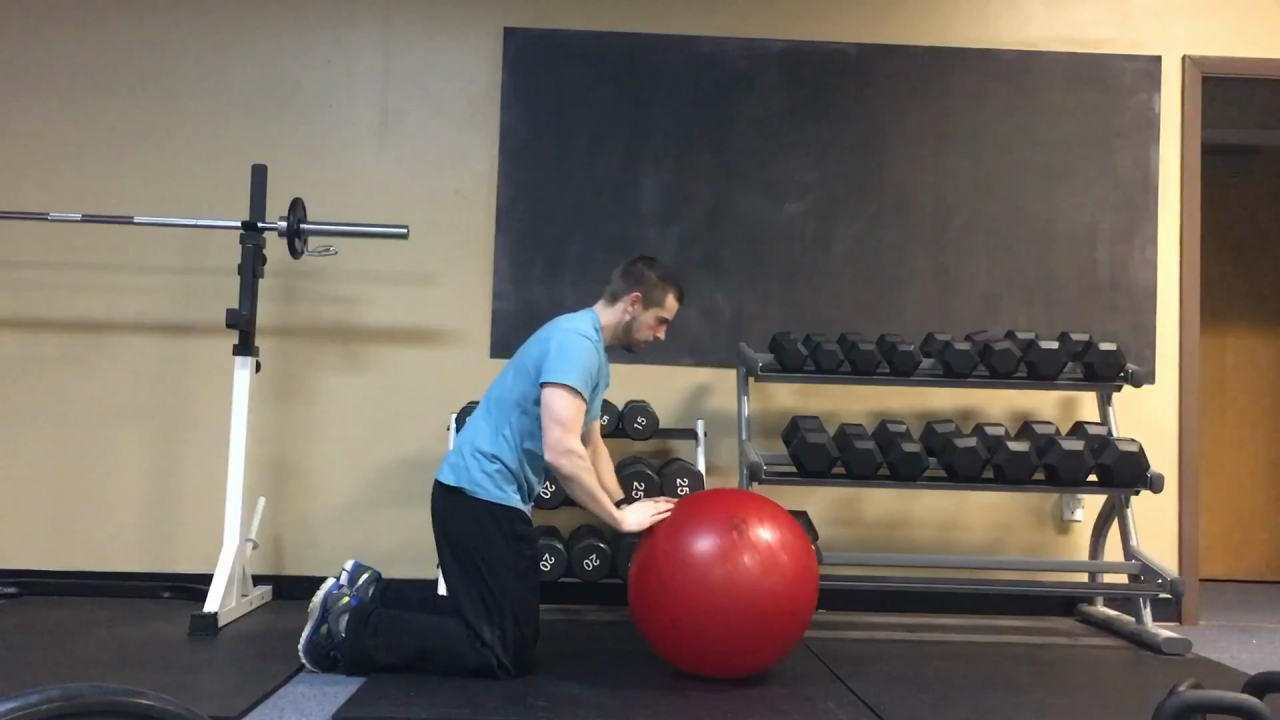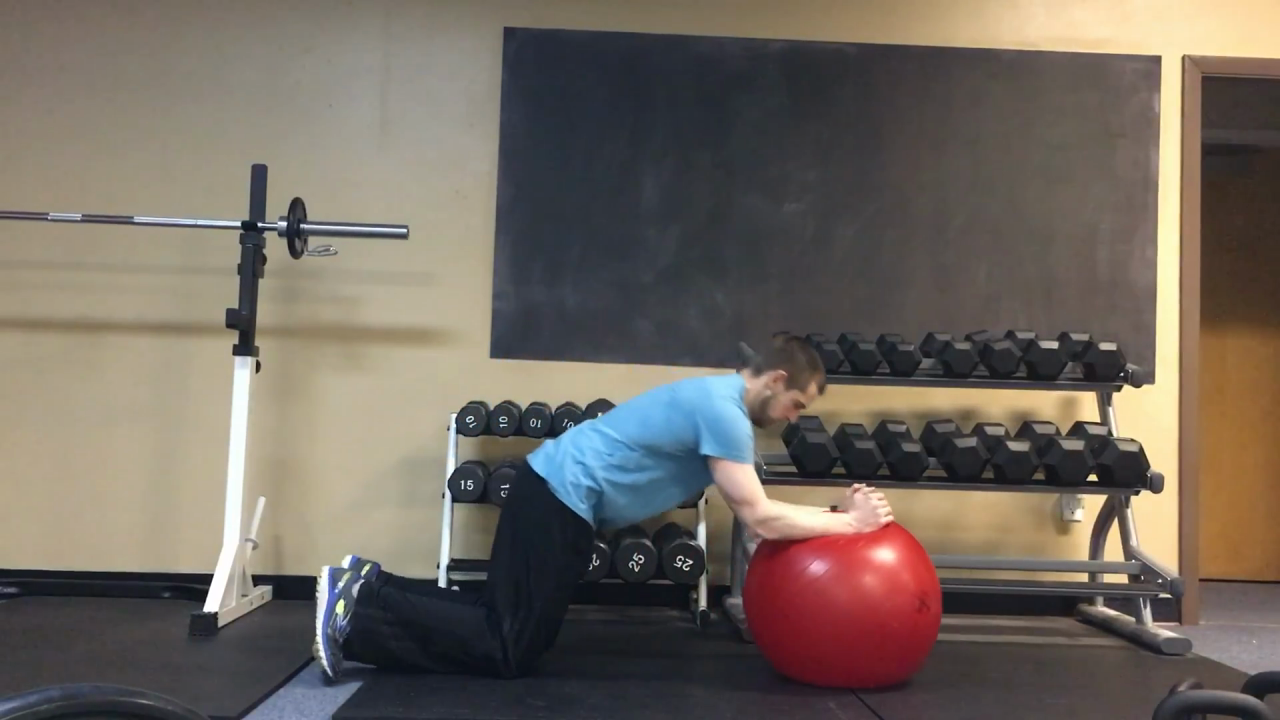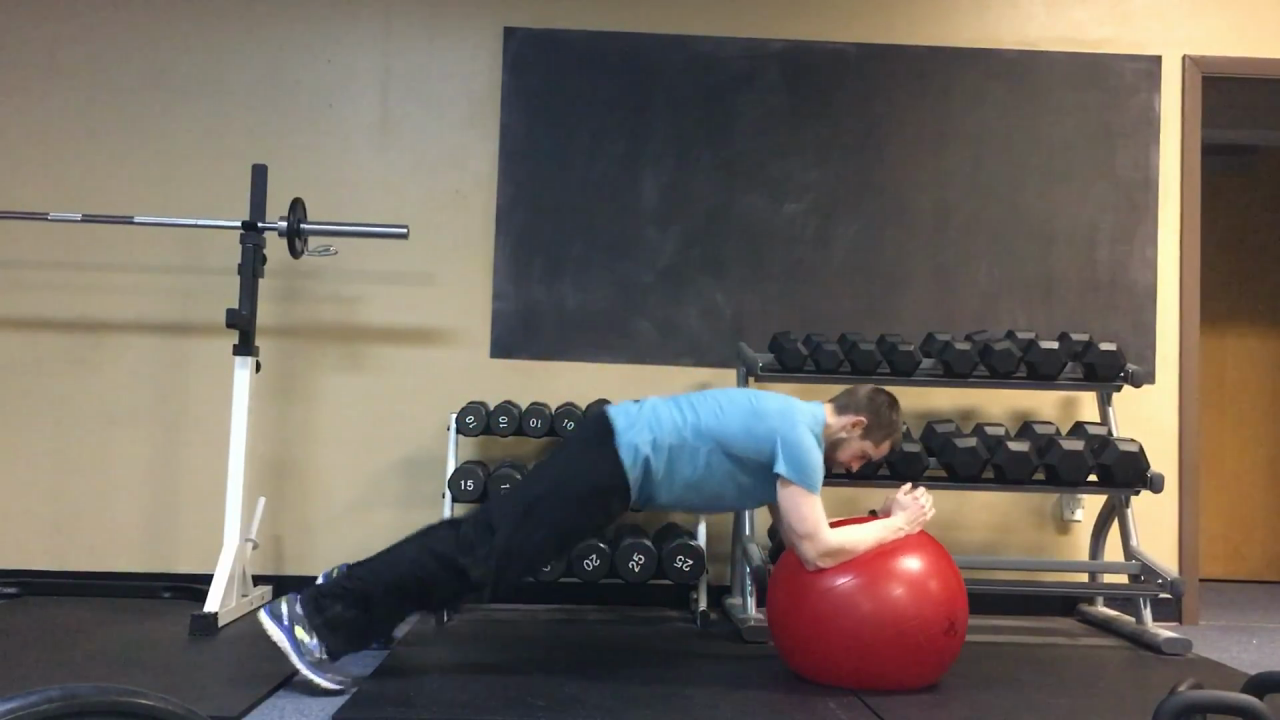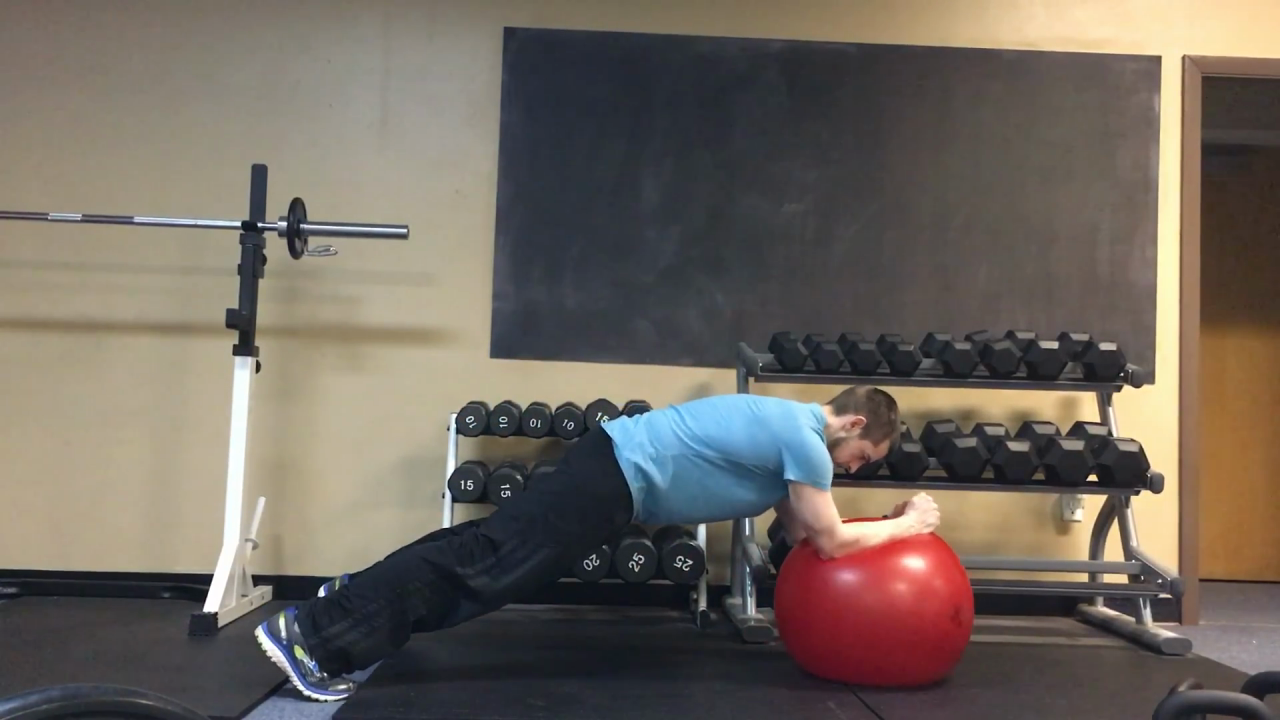
dt=1s
person 1, frame 1
left shoulder: (589, 348)
right shoulder: (576, 342)
left elbow: (591, 447)
right elbow: (562, 454)
left wrist: (625, 508)
right wrist: (619, 520)
left hip: (482, 495)
right hip: (480, 497)
left knee: (492, 625)
right knee: (506, 653)
left ankle: (370, 595)
right ankle: (350, 626)
person 1, frame 2
left shoulder: (717, 397)
right shoulder: (723, 409)
left elbow: (755, 509)
right elbow: (758, 519)
left wrist: (833, 511)
right wrist: (849, 523)
left hip: (550, 490)
right hip: (560, 498)
left knee: (504, 625)
right knee: (510, 650)
left ankle: (368, 590)
right ankle: (358, 613)
person 1, frame 3
left shoulder: (789, 421)
right shoulder: (802, 436)
left elbow: (797, 533)
right elbow: (816, 551)
left wrist: (881, 518)
right wrist: (897, 525)
left hip: (611, 445)
right hip: (617, 458)
left knee: (489, 544)
right knee: (488, 547)
left ankle: (347, 594)
right ankle: (314, 619)
person 1, frame 4
left shoulder: (790, 426)
right shoulder: (804, 438)
left elbow: (802, 531)
right elbow: (831, 541)
left wrist: (889, 521)
right wrist: (910, 525)
left hip: (614, 463)
right hip: (617, 478)
left knee: (484, 549)
right knee: (481, 567)
left ankle: (351, 599)
right ankle: (310, 634)
